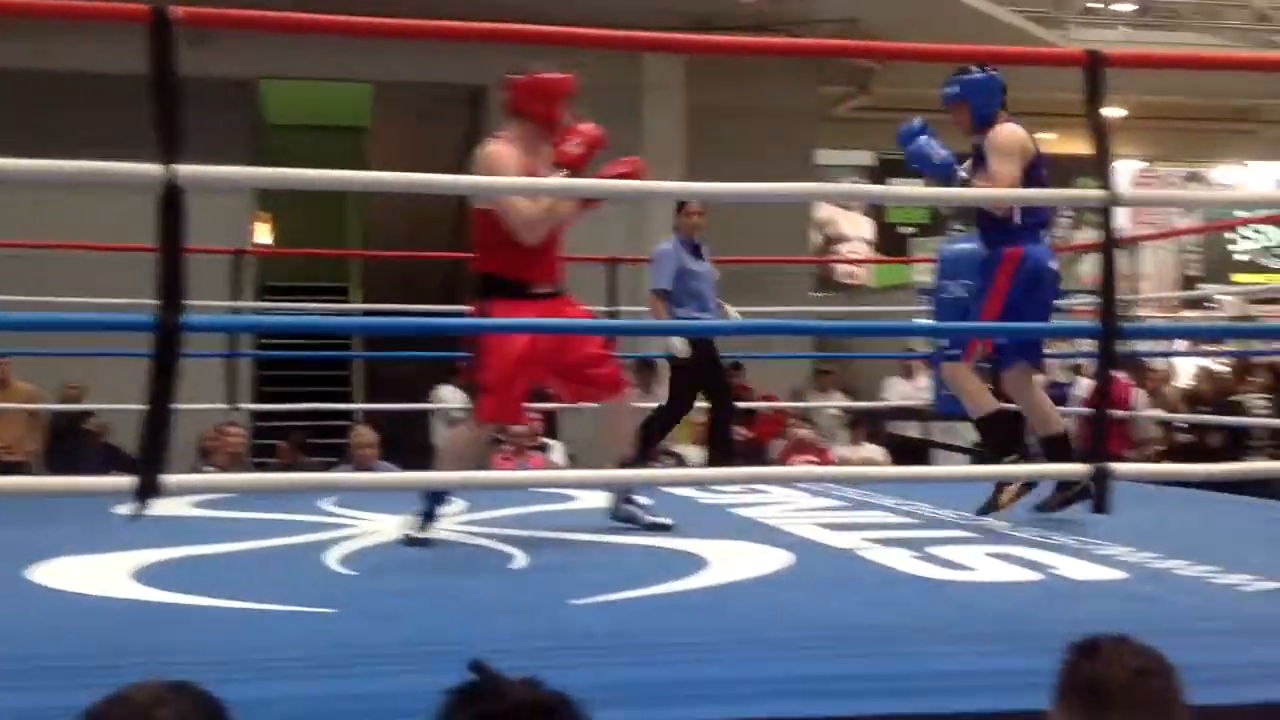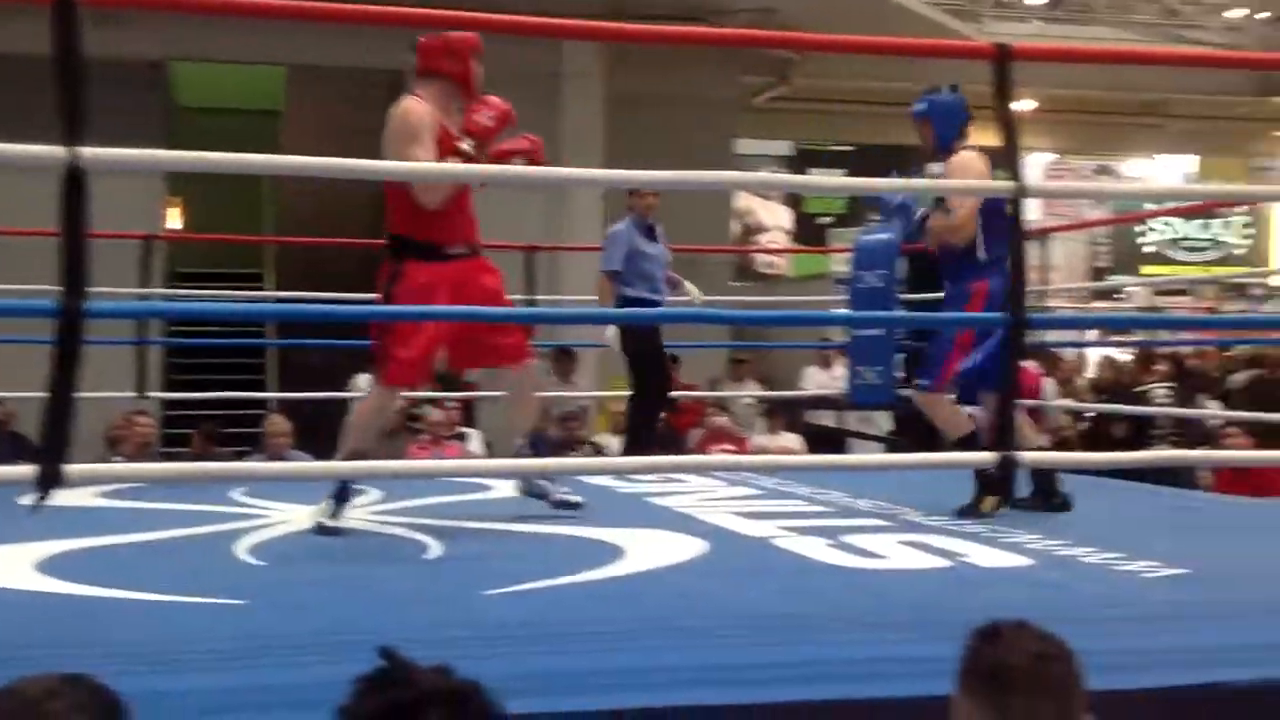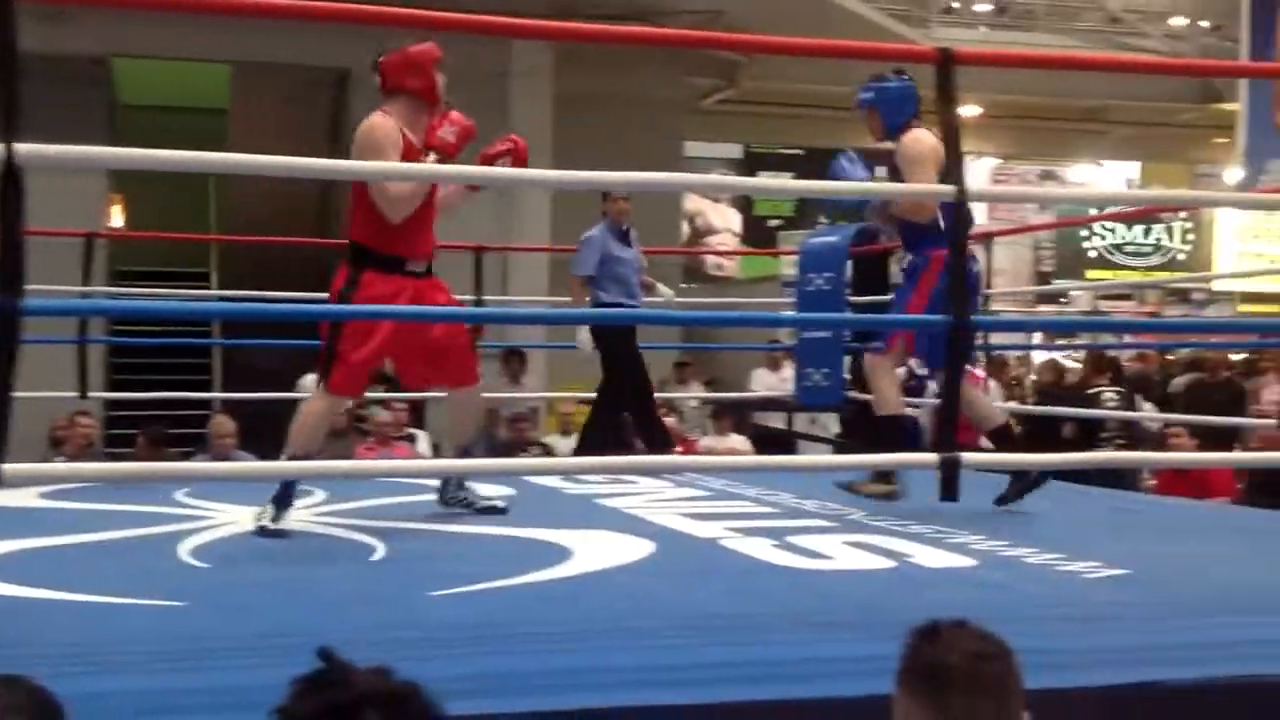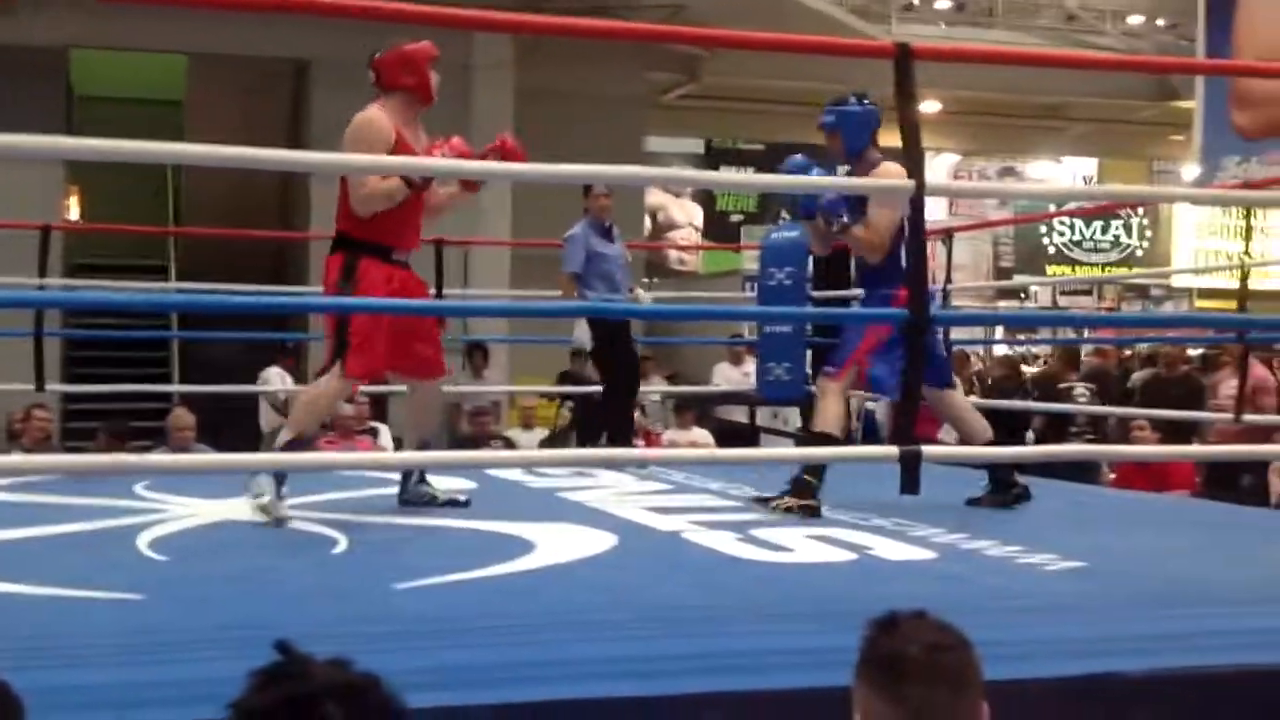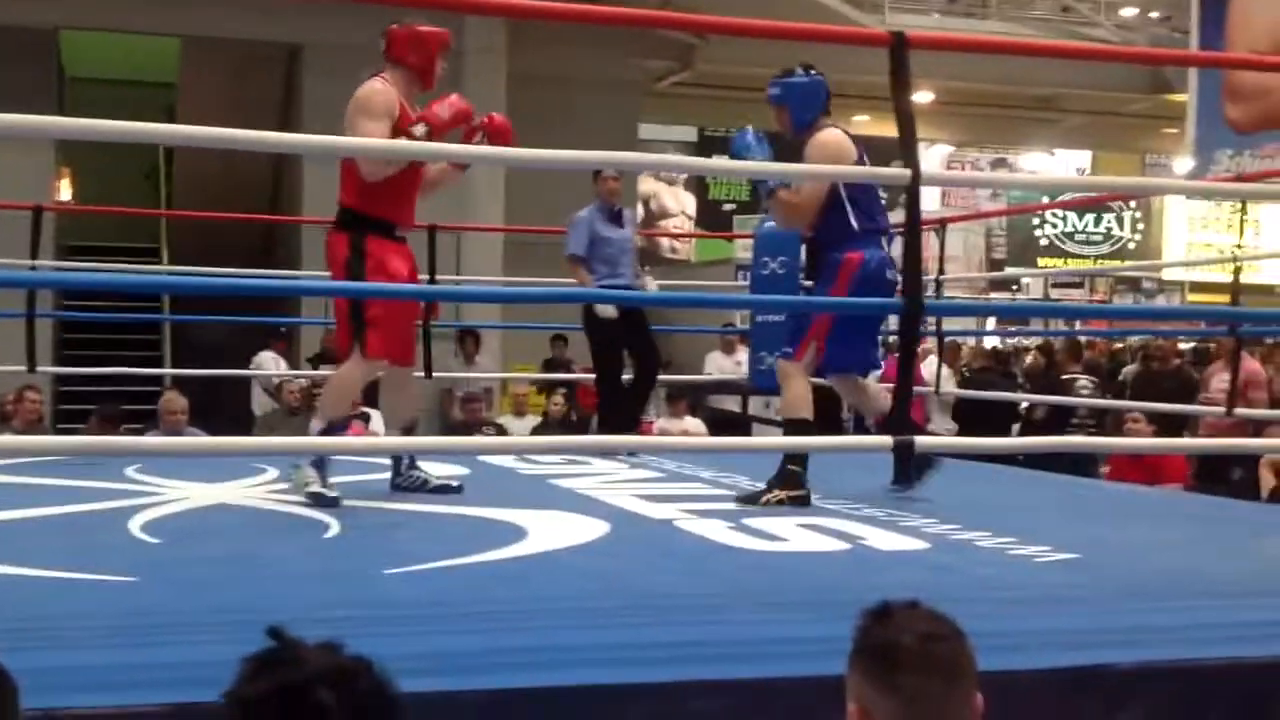
dt=0.2s
person 1, frame 1
left shoulder: (542, 154)
right shoulder: (498, 156)
right elbow: (528, 229)
right wrist: (565, 172)
left hip: (551, 300)
right hip: (505, 306)
left knee: (615, 393)
right knee: (487, 418)
left ankle: (624, 497)
right ankle: (427, 510)
person 1, frame 2
left shoulder: (455, 116)
right shoulder: (411, 114)
right elbow: (431, 194)
left wrist: (502, 158)
right wrist: (472, 142)
left hip: (467, 265)
right hip: (419, 269)
left knee: (521, 359)
right knee: (390, 383)
left ankle: (533, 472)
right ankle: (338, 494)
person 1, frame 3
left shoulder: (426, 132)
right shoulder: (379, 130)
right elbow: (395, 207)
left wrist: (484, 170)
right wrist: (437, 159)
left hip: (420, 280)
right hip: (372, 280)
left knee: (466, 383)
right knee: (335, 390)
left ankle: (452, 484)
right ankle: (280, 498)
person 1, frame 4
left shoulder: (415, 133)
right shoulder: (373, 123)
left elbow: (430, 206)
right elbow: (363, 201)
left wrist: (475, 174)
right wrist: (423, 171)
left hip: (395, 269)
right hip: (360, 265)
left knee: (428, 377)
right knee: (348, 373)
left ankle: (413, 481)
right ankle: (273, 473)
person 1, frame 5
left shoulder: (406, 105)
right shoulder: (376, 94)
left elbow: (420, 182)
right elbow: (373, 168)
left wrist: (468, 146)
right wrist: (425, 129)
left hip: (391, 244)
right hip: (364, 241)
left knee: (402, 361)
right knee: (369, 355)
left ankle: (404, 467)
right ankle: (316, 463)
person 2, frame 1
left shoulder: (1006, 137)
right shoulder: (993, 141)
left elbow: (998, 199)
left wrist: (948, 169)
right wrist: (925, 152)
left hip: (1016, 261)
right hip: (1025, 263)
left knee: (958, 365)
right knee: (1018, 375)
left ankle: (1010, 470)
right ankle: (1068, 476)
person 2, frame 2
left shoulder: (962, 164)
right shoulder: (954, 166)
left elbow: (960, 231)
left wrist: (911, 214)
right wrist: (918, 217)
left hip: (979, 290)
right hip: (985, 289)
left knee: (931, 392)
right knee: (994, 398)
left ankle: (994, 482)
right ankle: (1048, 488)
person 2, frame 3
left shoulder: (916, 143)
right shoulder: (906, 148)
left elbow: (923, 210)
right elbow: (889, 219)
left wrist: (868, 189)
right wrist: (865, 189)
left hip: (938, 263)
right hip: (939, 265)
left knee: (879, 361)
left ankle: (886, 472)
right ankle: (1023, 468)
person 2, frame 4
left shoulder: (888, 176)
right shoulder: (852, 179)
left elbow: (874, 248)
right elbow: (821, 245)
left wrist: (829, 209)
right wrist: (809, 207)
left hip: (896, 297)
right hip: (886, 296)
left knee: (832, 383)
right knee: (941, 393)
left ankle: (805, 489)
right ankle: (1006, 480)
person 2, frame 5
left shoulder: (826, 142)
right shoulder: (833, 144)
left elbow: (801, 216)
right elbow: (806, 220)
right wrist: (773, 201)
left hip: (853, 264)
right hip: (871, 264)
left knee: (792, 366)
right knee: (846, 374)
left ankle: (791, 477)
person 3, frame 1
left shoulder: (700, 251)
right shoulder: (668, 252)
right elbow: (657, 297)
left wrist: (723, 308)
right wrist: (672, 334)
left hip: (701, 334)
right hip: (686, 333)
person 3, frame 2
left shoulder: (656, 231)
right shoulder: (621, 233)
right elbow: (607, 278)
left wrist: (682, 284)
right wrist: (609, 321)
left knee: (647, 385)
right knee: (657, 383)
left ankle: (638, 449)
person 3, frame 3
left shoulder: (631, 235)
right shoulder: (596, 238)
right elbow: (580, 283)
left wrist: (655, 286)
right wrist: (582, 325)
left knee: (613, 391)
right knee: (638, 386)
left ankle: (588, 450)
right ankle: (660, 449)
person 3, frame 4
left shoulder: (614, 233)
right shoulder: (578, 235)
right elbow: (570, 282)
left wrist: (635, 290)
left hip: (619, 314)
right hip: (597, 316)
left knee: (629, 379)
right knee: (619, 382)
left ankle: (586, 436)
right ankle: (620, 442)
person 3, frame 5
left shoulder: (628, 217)
right shoulder: (585, 219)
right elbow: (575, 262)
left wrist: (644, 278)
right hip: (602, 301)
left knee: (650, 361)
right knee: (609, 371)
left ankle: (627, 422)
right ankle: (611, 431)
